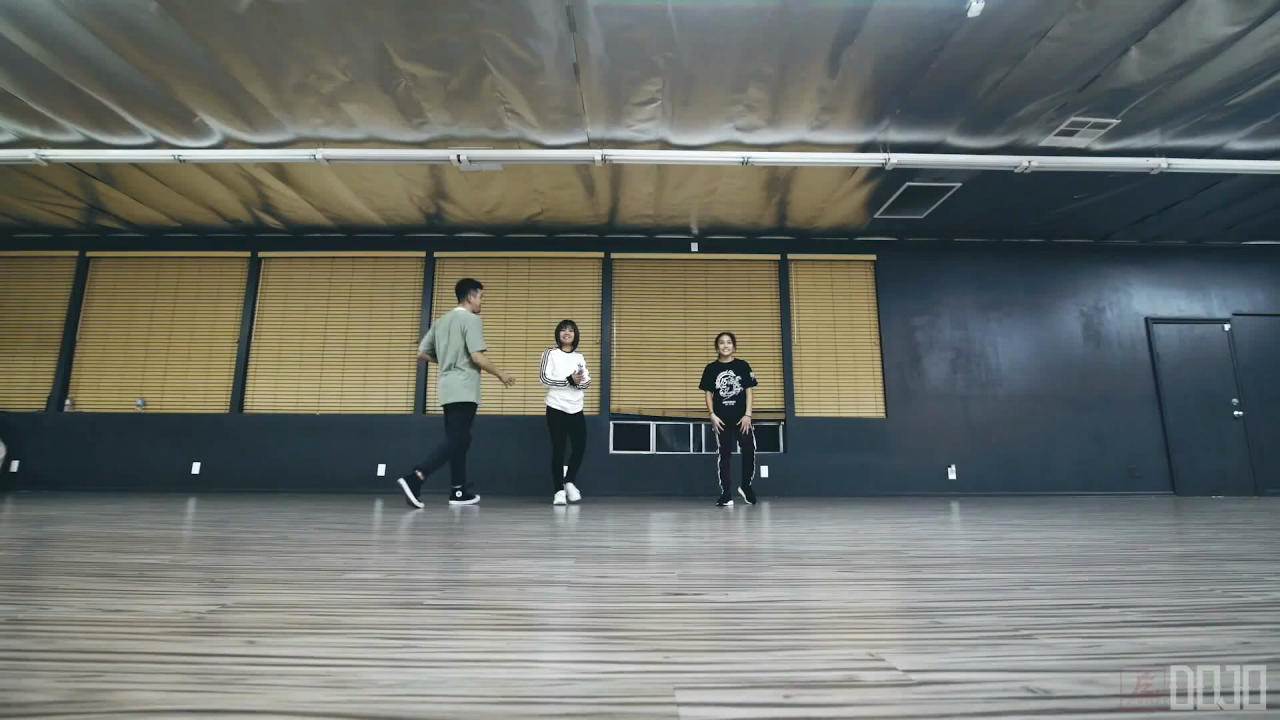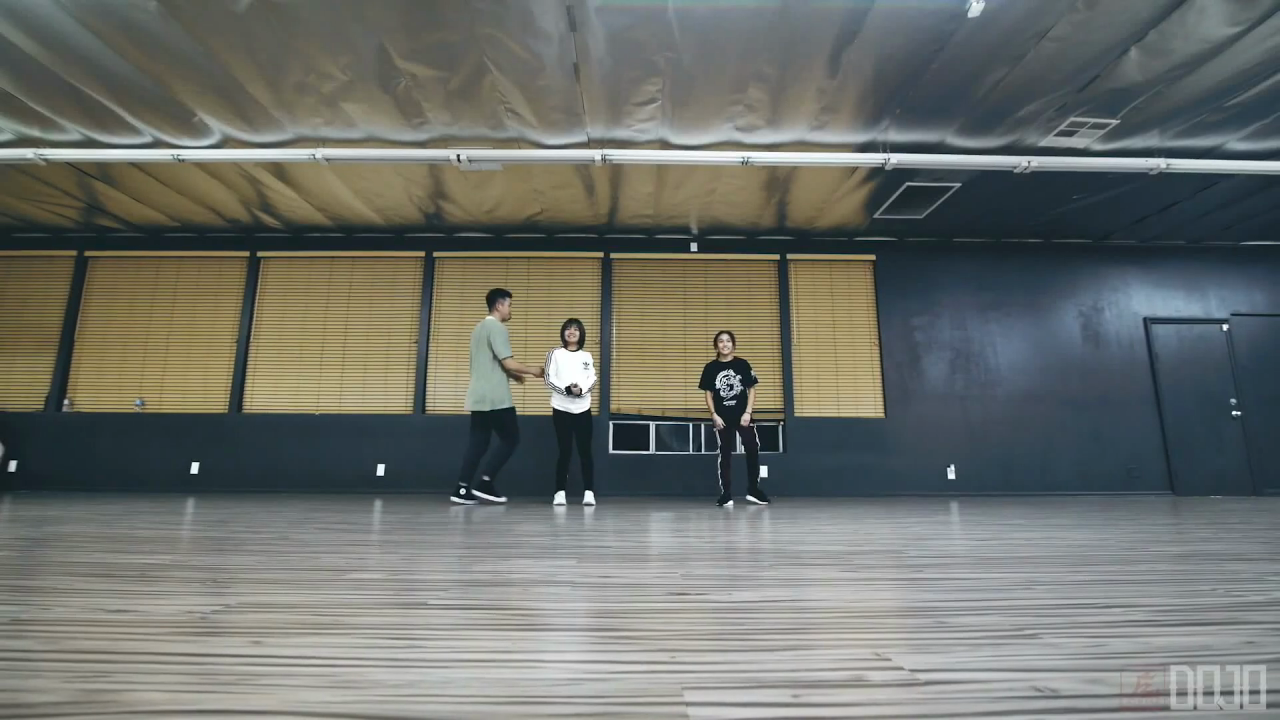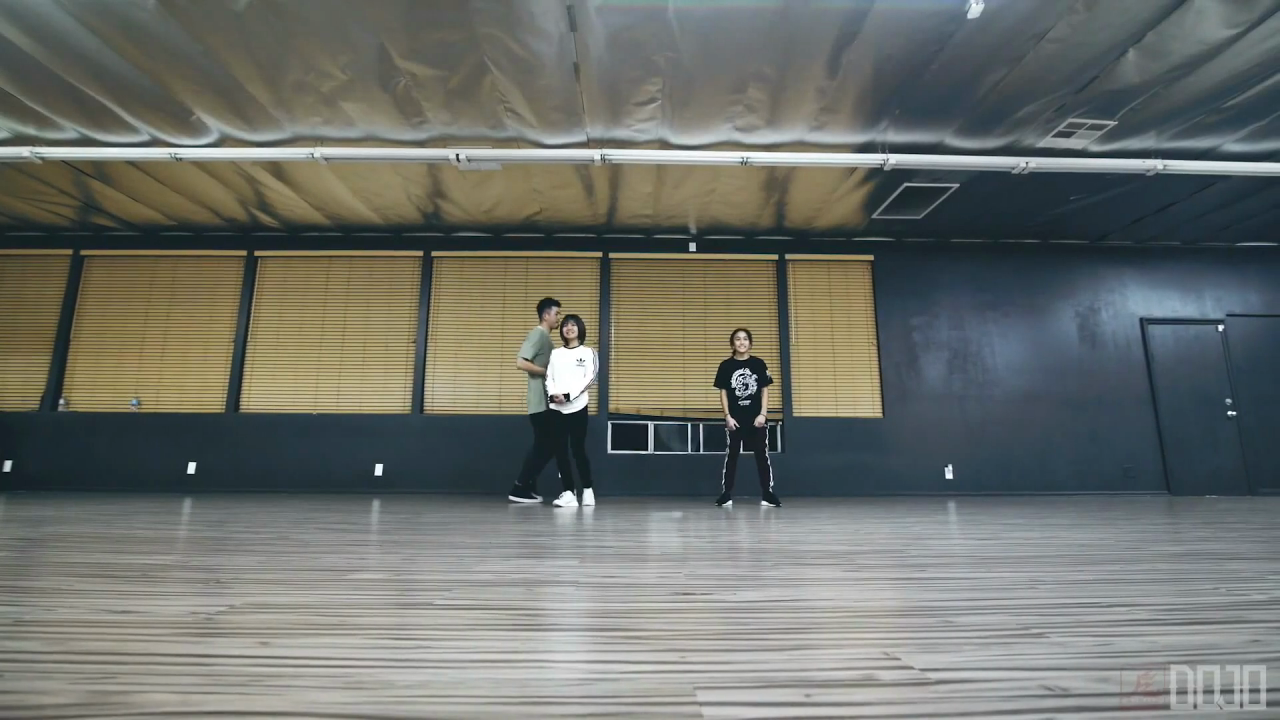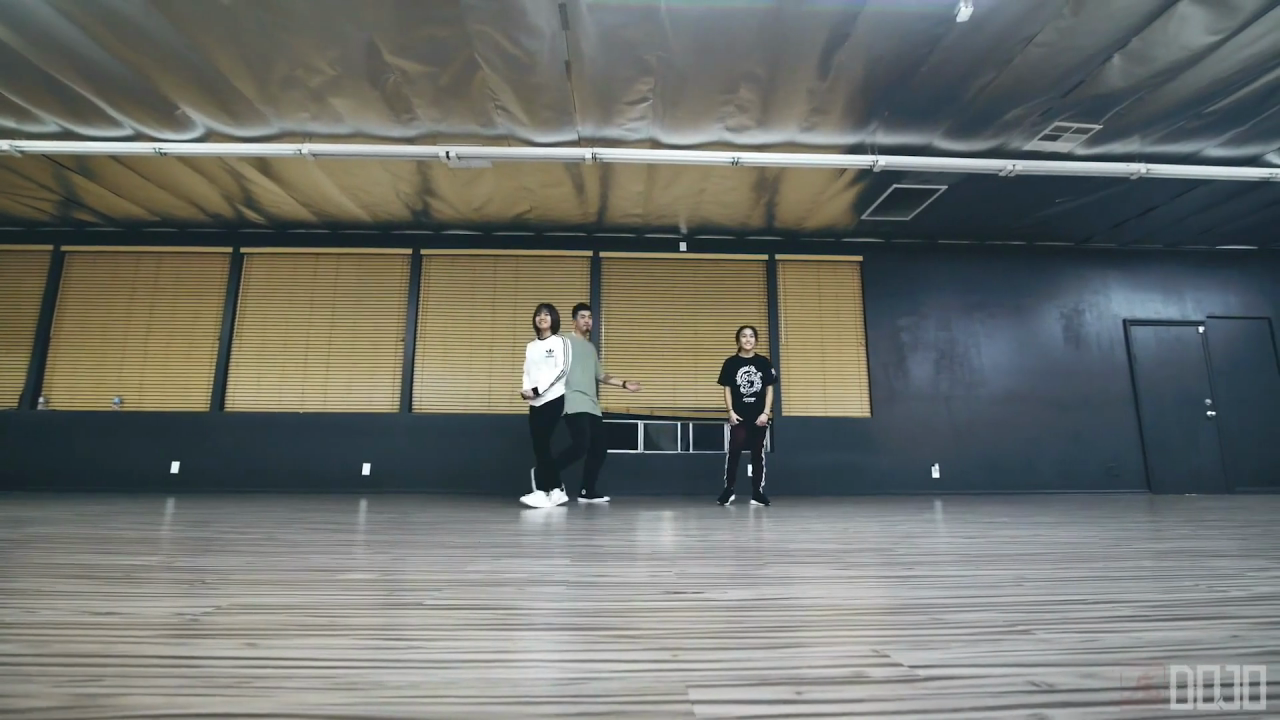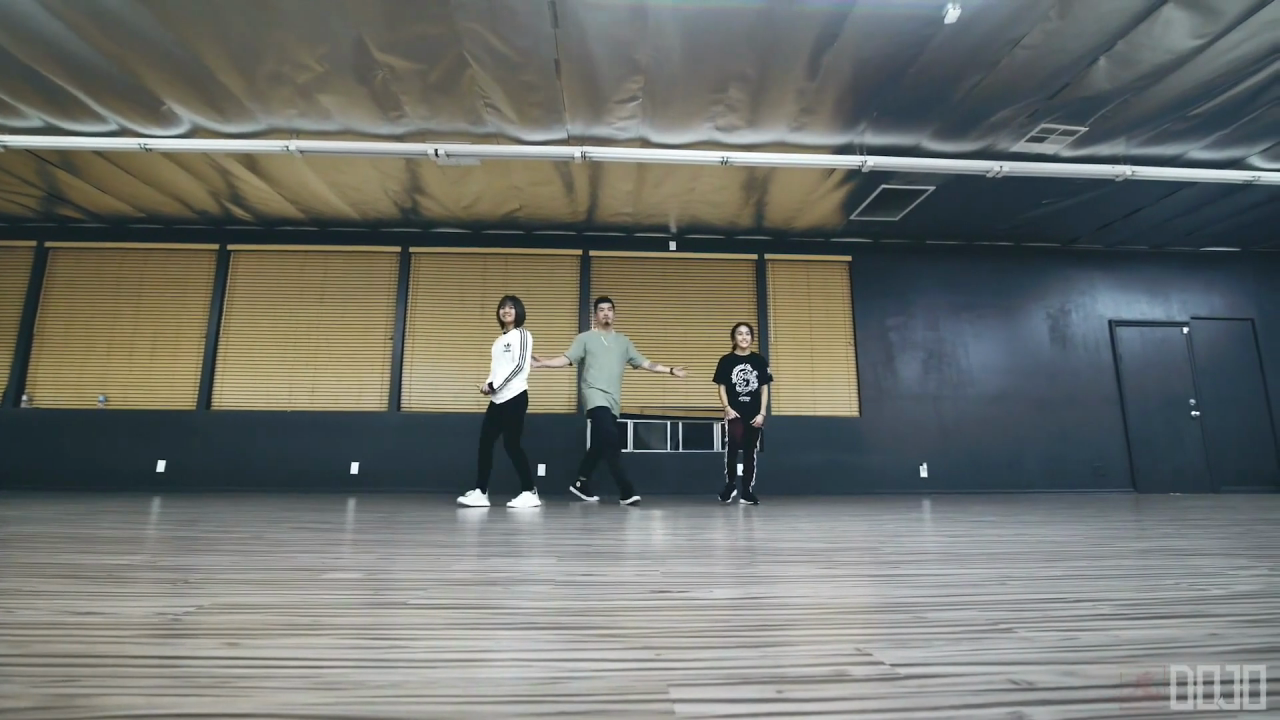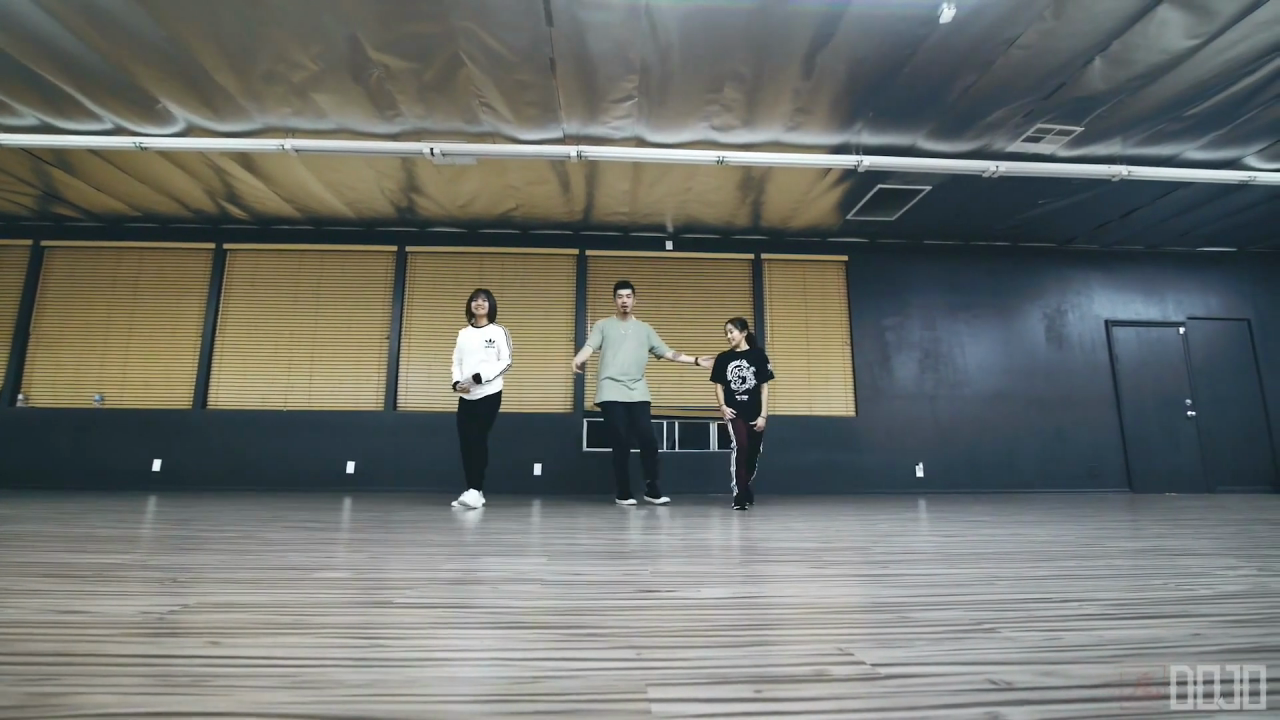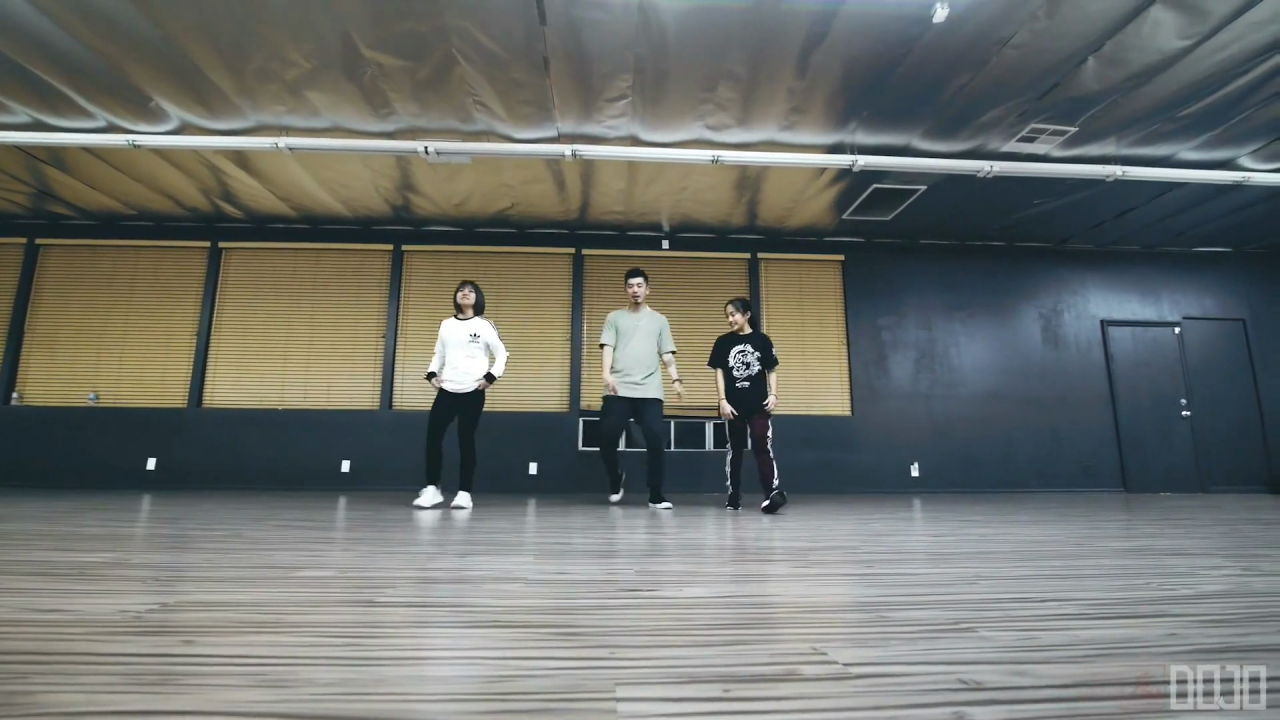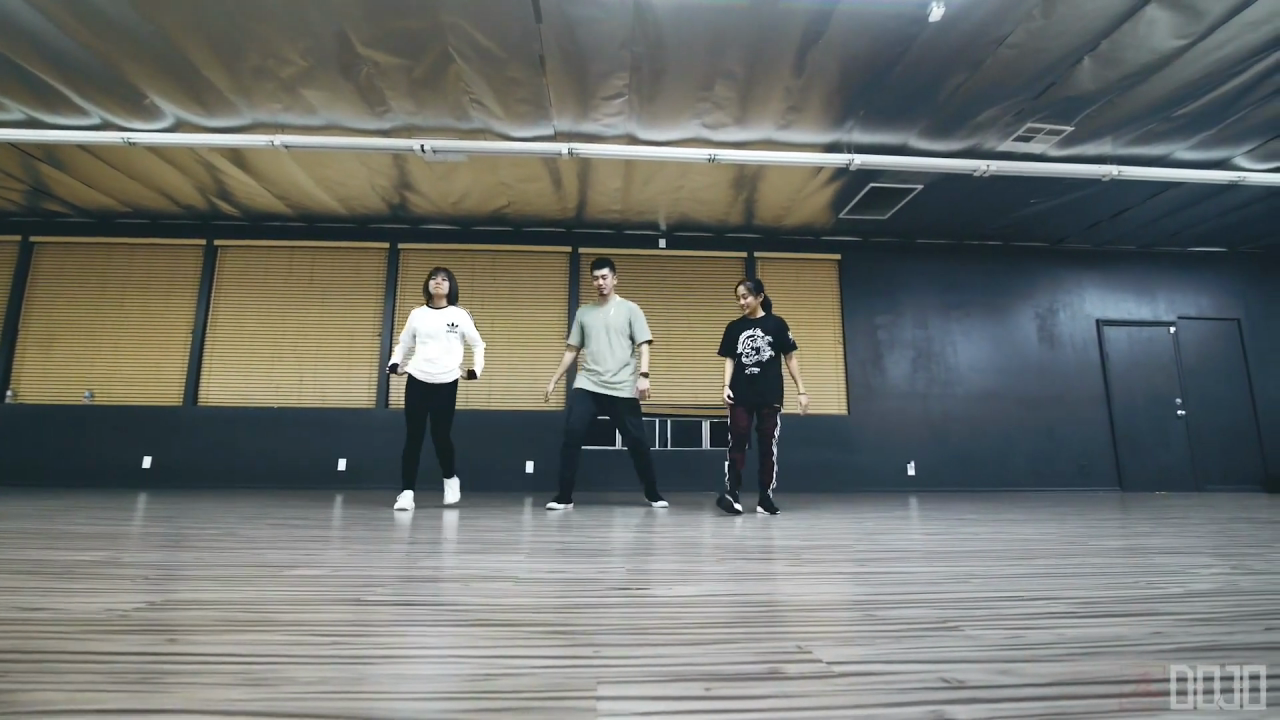
dt=0.4s
person 1, frame 1
left shoulder: (441, 321)
right shoulder: (471, 320)
left elbow: (422, 352)
right elbow: (477, 357)
right wrist: (500, 374)
left hip: (448, 389)
right hip: (463, 391)
left knee: (458, 439)
right knee: (456, 439)
left ankle: (459, 491)
right ankle: (414, 479)
person 1, frame 2
left shoulder: (478, 329)
right shoulder: (497, 328)
right elbow: (508, 363)
left wrist: (512, 375)
right wrist: (533, 371)
left hip: (477, 397)
right hip: (496, 398)
left knee: (478, 443)
right knee: (510, 439)
left ankle: (463, 489)
right ankle: (485, 482)
person 1, frame 3
left shoulder: (543, 337)
right shoulder: (538, 335)
right elbow: (520, 363)
right wrist: (547, 372)
left hip: (545, 401)
right hip: (542, 402)
left knee: (544, 444)
right knee: (544, 445)
left ankle: (525, 485)
right ankle: (520, 488)
person 1, frame 4
left shoulder: (591, 348)
right shoulder: (565, 342)
left elbow: (600, 376)
left wrist: (624, 384)
left hip: (592, 405)
right hip: (575, 405)
left knee: (598, 448)
right knee: (581, 445)
left ankle: (588, 491)
person 1, frame 5
left shoulder: (623, 341)
right shoulder: (585, 338)
left elbow: (643, 363)
right elbow: (567, 359)
left wrist: (670, 371)
right wrist: (543, 363)
left hip: (612, 401)
right hip: (595, 397)
left knee: (601, 445)
right knee: (611, 441)
left ankle: (580, 483)
right ankle: (626, 490)
person 1, frame 6
left shoulder: (645, 329)
right shoulder: (603, 325)
left elbow: (667, 352)
right elbow: (589, 348)
left wrist: (695, 360)
right wrist: (577, 360)
left hip: (638, 392)
right hip: (611, 391)
left knee: (647, 438)
right knee: (620, 442)
left ankle: (653, 488)
right ankle: (623, 493)
person 1, frame 7
left shoulder: (659, 320)
right shoulder: (615, 317)
left elbow: (667, 354)
right elbow: (607, 348)
left wrist: (675, 379)
right wrist: (606, 374)
left hip: (649, 390)
right hip: (618, 389)
left knee: (655, 440)
right knee: (608, 438)
left ankle: (656, 495)
right ankle: (616, 480)
person 1, frame 8
left shoulder: (630, 309)
right shoulder: (583, 313)
left elbow: (644, 344)
right elbow: (572, 349)
left wrist: (643, 375)
right wrist: (554, 380)
left hip: (623, 388)
right hip: (588, 385)
left knee: (637, 441)
right knee: (572, 435)
left ankle: (652, 492)
right ankle: (564, 495)
person 2, frame 1
left shoulder: (579, 357)
right shoulder: (550, 354)
left elbow: (587, 381)
right elbow: (545, 378)
left wrist: (579, 381)
right wrist: (569, 380)
left hip: (576, 409)
right hip: (556, 408)
left knee: (579, 447)
right knee: (558, 449)
left ankle: (569, 482)
right ankle: (559, 491)
person 2, frame 2
left shoulder: (587, 356)
right shoulder: (555, 354)
left elbow: (593, 380)
right elbow: (549, 379)
left wrist: (580, 389)
right wrist: (567, 389)
left hip: (583, 409)
right hip: (562, 408)
left knee: (585, 450)
right knee: (564, 450)
left ankle: (588, 492)
right ankle: (560, 491)
person 2, frame 3
left shoulder: (588, 353)
right shoulder: (555, 353)
left elbow: (590, 378)
right elbow: (549, 378)
left wrist: (568, 396)
right wrist: (552, 394)
left hip: (578, 407)
right hip: (557, 408)
left knee: (578, 449)
right knee: (560, 451)
left ankle: (587, 489)
right ankle: (569, 492)
person 2, frame 4
left shoulder: (560, 341)
right shoulder: (531, 346)
left elbow: (562, 370)
right elbow: (527, 372)
left wrist: (537, 390)
right wrist: (525, 389)
left hip: (553, 400)
right hip: (535, 403)
left knee: (542, 444)
right knee: (539, 445)
left ankle: (541, 491)
right ankle: (556, 491)
person 2, frame 5
left shoulder: (522, 335)
right shoulder: (499, 341)
left elbow: (519, 366)
left wrist: (492, 386)
right wrist: (488, 385)
left hip: (515, 397)
right hip: (498, 399)
left knee: (511, 444)
right knee: (485, 443)
left ankle: (529, 492)
right ankle: (480, 492)
person 2, frame 6
left shoulder: (499, 332)
right shoulder: (463, 333)
left elbow: (506, 362)
right elbow: (457, 362)
left wrist: (478, 377)
right wrist: (457, 382)
left hip: (489, 394)
right hip: (467, 397)
left knee: (478, 439)
right knee: (465, 442)
left ankle: (476, 491)
right ankle: (472, 490)
person 2, frame 7
left shoulder: (484, 325)
right shoulder: (446, 325)
left elbow: (502, 354)
right elbow: (439, 354)
left wrist: (491, 377)
right wrist: (432, 374)
left hip: (472, 391)
right hip: (447, 389)
left knee: (466, 440)
right knee: (433, 435)
left ankle: (464, 493)
right ankle: (432, 488)
person 2, frame 8
left shoulder: (460, 315)
right shoulder: (417, 314)
left elbow: (478, 344)
right elbow: (403, 344)
left wrist: (475, 371)
right wrist: (394, 365)
left hip: (447, 383)
right hip: (417, 381)
left knee: (440, 436)
right knee: (413, 436)
left ankle: (450, 478)
right ankle: (407, 492)
person 3, frame 1
left shoulder: (743, 366)
right shoulder: (711, 368)
left elbow: (749, 391)
right elbow: (708, 394)
left wrist: (748, 415)
right wrist: (712, 415)
left hip: (741, 417)
right hip: (721, 418)
left knee: (749, 451)
right knee: (724, 454)
left ankle: (746, 486)
right ankle: (726, 494)
person 3, frame 2
left shoulder: (743, 364)
right shoulder: (711, 367)
left elbow: (751, 390)
right elbow: (708, 394)
left wrist: (748, 412)
right wrist: (714, 414)
left hip: (742, 416)
right hip: (723, 418)
left knee: (752, 449)
right knee: (724, 454)
left ankle: (753, 489)
right ankle: (726, 494)
person 3, frame 3
left shoulder: (758, 364)
right shoulder: (726, 365)
left elbow: (765, 390)
right elbow: (723, 392)
left wrist: (763, 414)
right wrist: (728, 416)
left hip: (756, 416)
right hip: (735, 417)
left knee: (761, 454)
right knee: (732, 454)
left ankle: (767, 493)
right ankle: (726, 494)
person 3, frame 4
left shoulder: (764, 362)
right shoulder: (731, 362)
left elbow: (770, 389)
right elbow: (727, 389)
left wrist: (766, 412)
right wrist: (730, 411)
left hip: (759, 415)
right hip: (739, 415)
left knee: (758, 453)
right knee: (734, 450)
left ankle: (758, 493)
right ankle: (729, 489)
person 3, frame 5
left shoulder: (759, 360)
right shoulder: (726, 360)
left elbow: (764, 388)
right elbow: (721, 387)
left wrist: (762, 413)
right wrist: (726, 407)
left hip: (754, 414)
right hip: (734, 412)
left knee: (750, 452)
right knee: (733, 444)
left ankle: (747, 491)
right ankle: (730, 484)
person 3, frame 6
left shoulder: (759, 356)
right shoulder: (723, 358)
left elbow: (764, 387)
right elbow: (719, 385)
left wrist: (763, 415)
right wrist: (723, 406)
left hip: (754, 413)
right hip: (734, 412)
left knee: (753, 452)
right knee: (739, 446)
left ankle: (745, 487)
right ankle: (738, 494)
person 3, frame 7
left shoulder: (762, 340)
right shoulder: (723, 342)
left elbow: (771, 371)
right elbow: (719, 372)
left wrist: (773, 394)
right wrist: (722, 401)
left hip: (759, 403)
right hip: (734, 404)
left knee: (763, 444)
right knee: (735, 448)
left ankle: (772, 493)
right ankle: (733, 494)
person 3, frame 8
left shoulder: (777, 324)
right shoulder: (734, 327)
left elbow: (789, 358)
right elbow: (729, 360)
left wrist: (801, 390)
right wrist: (726, 386)
left hip: (770, 393)
right hip: (741, 393)
left knee: (768, 444)
right knee: (738, 437)
left ankle: (766, 498)
right ankle: (732, 491)
